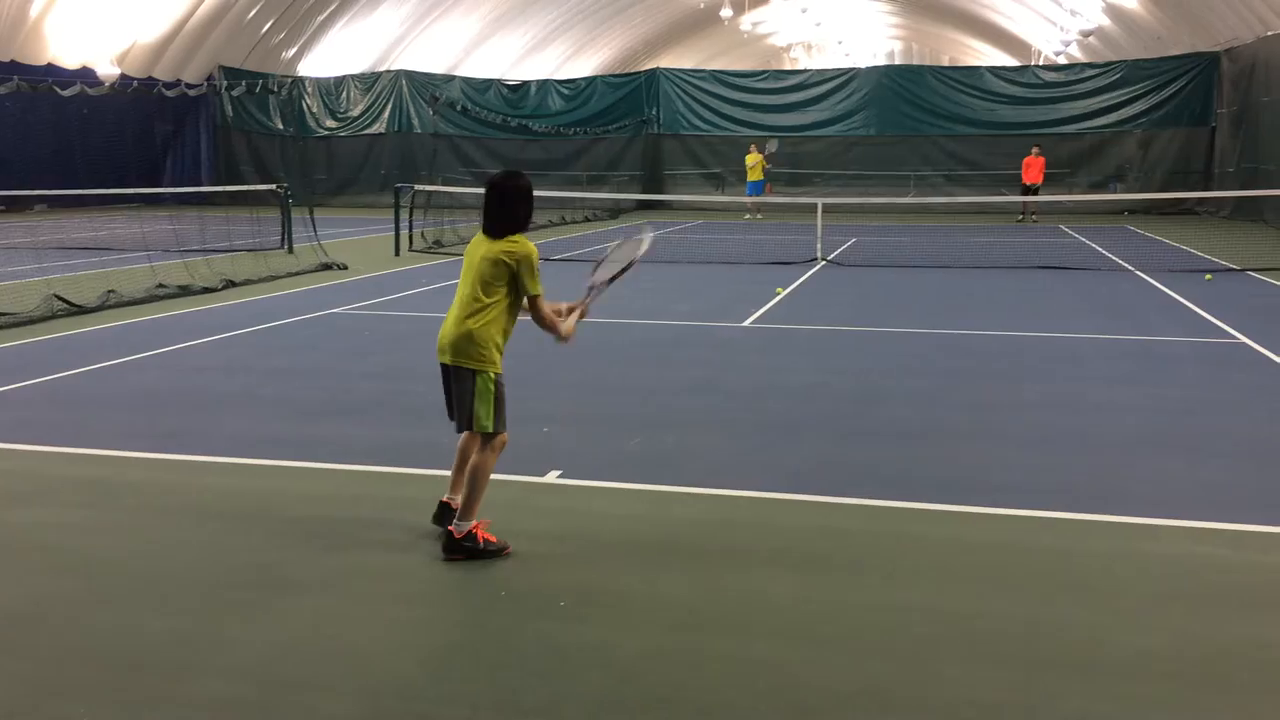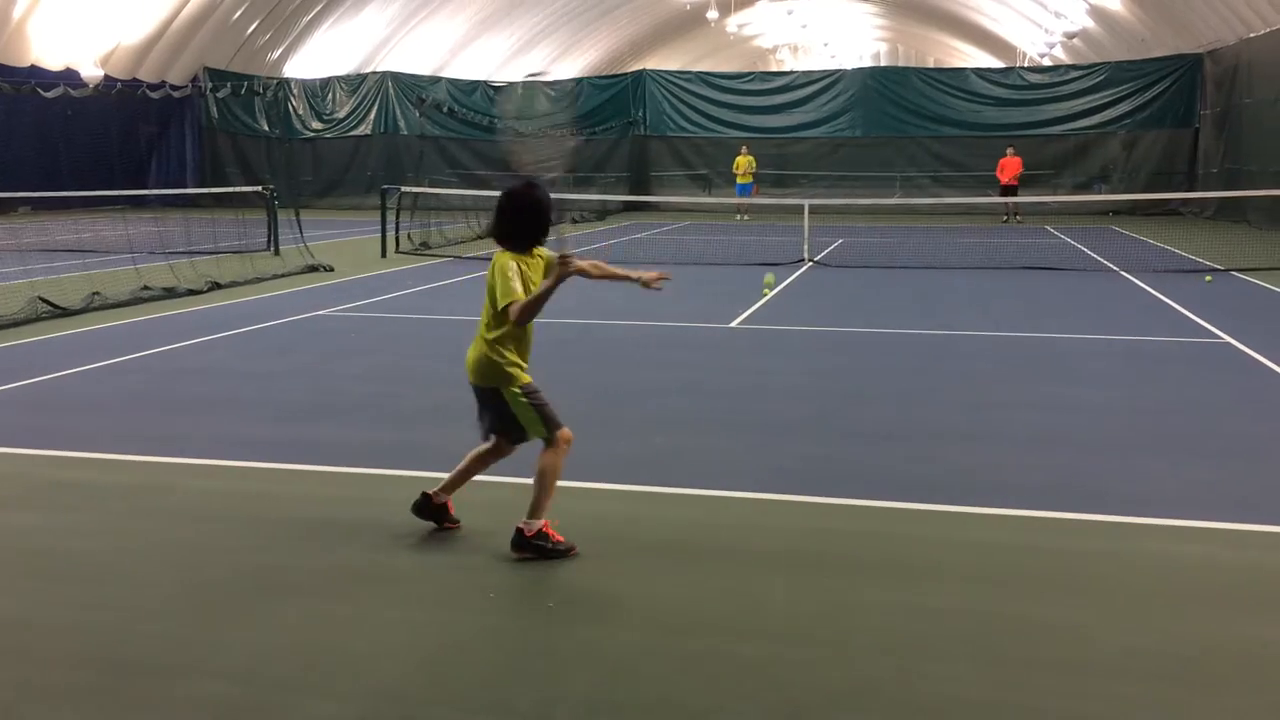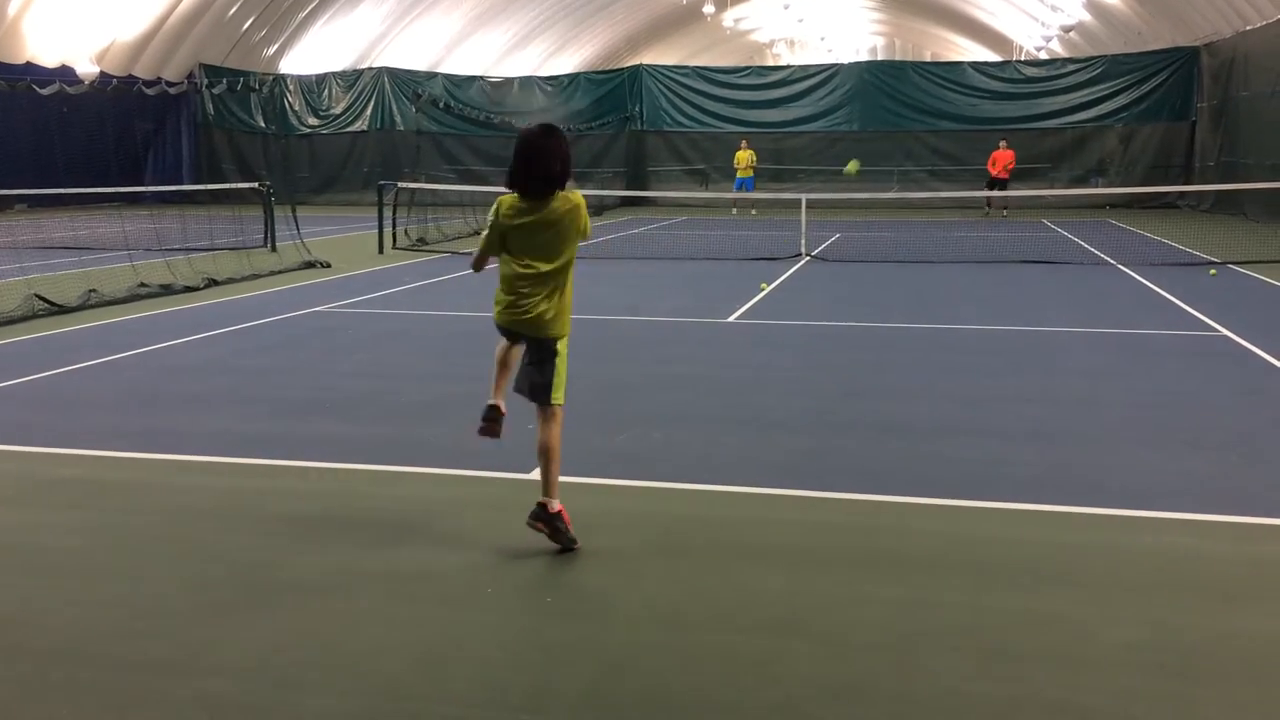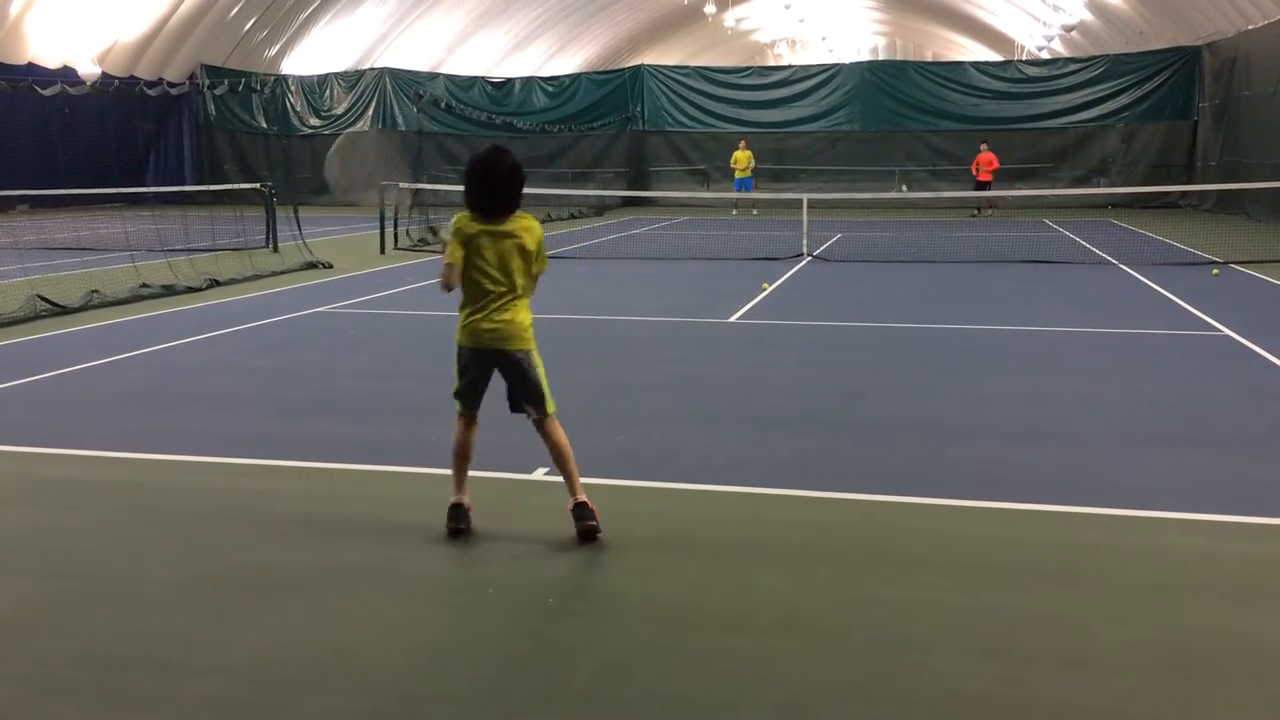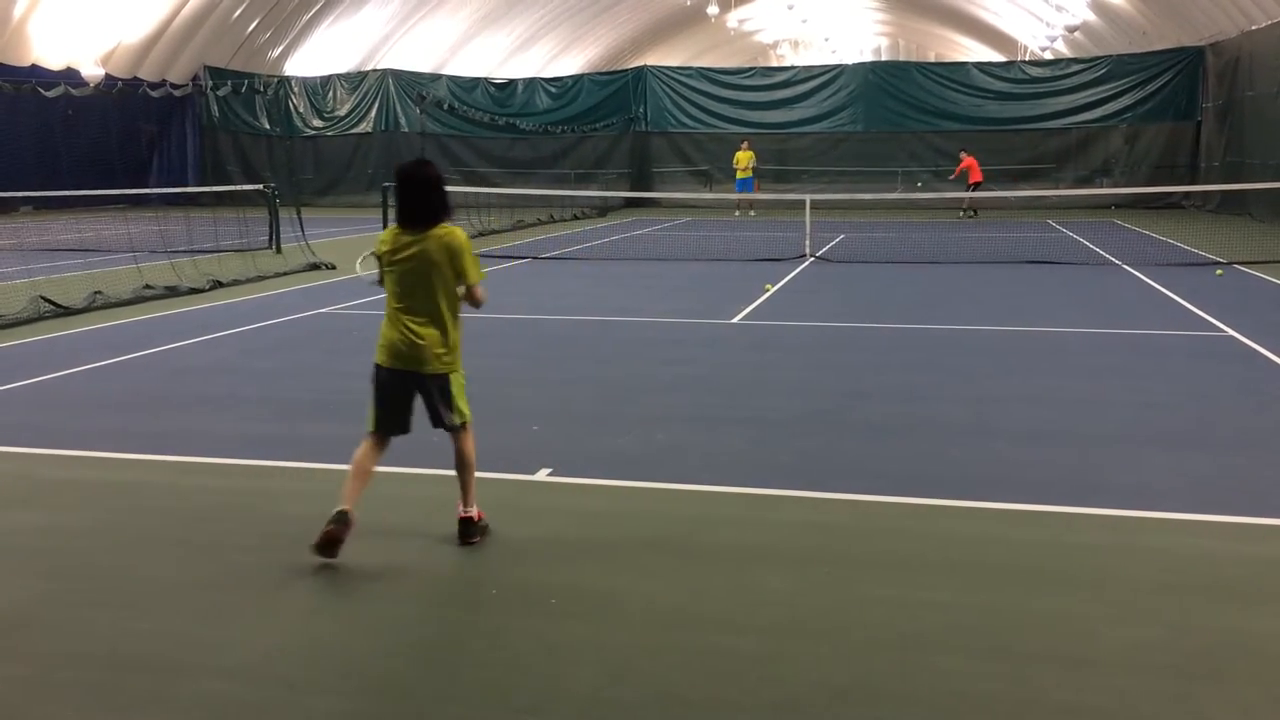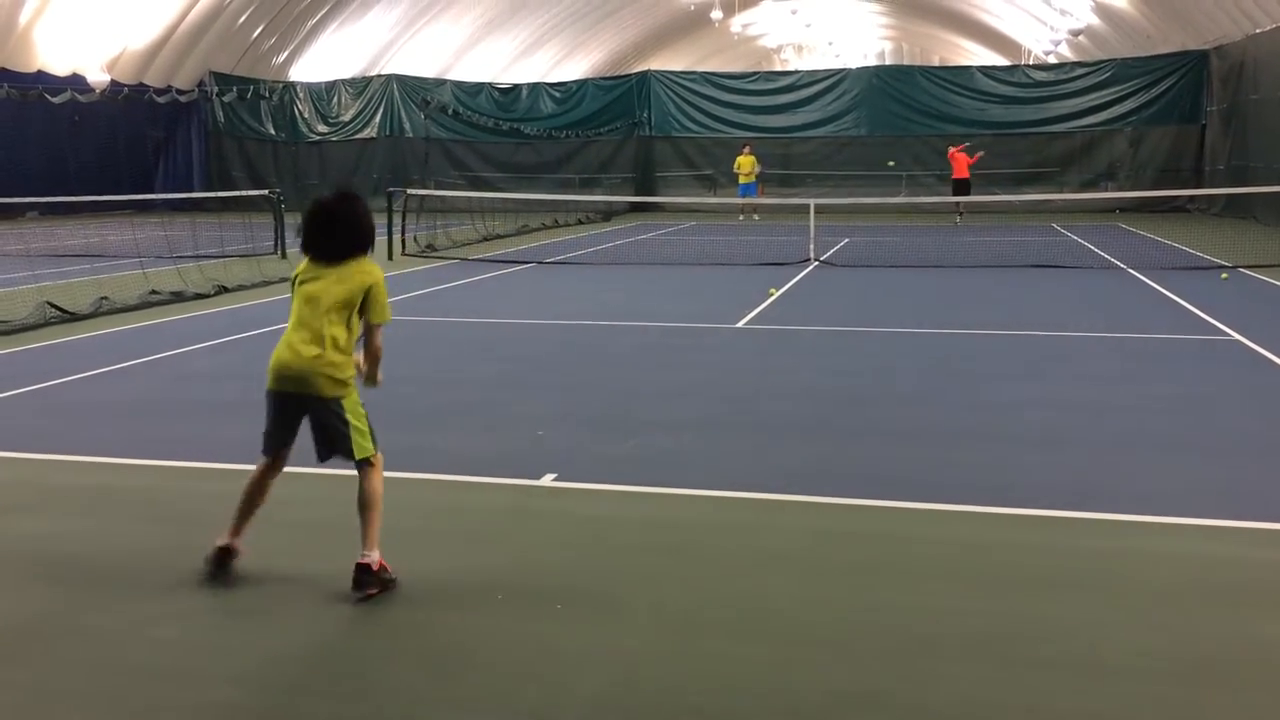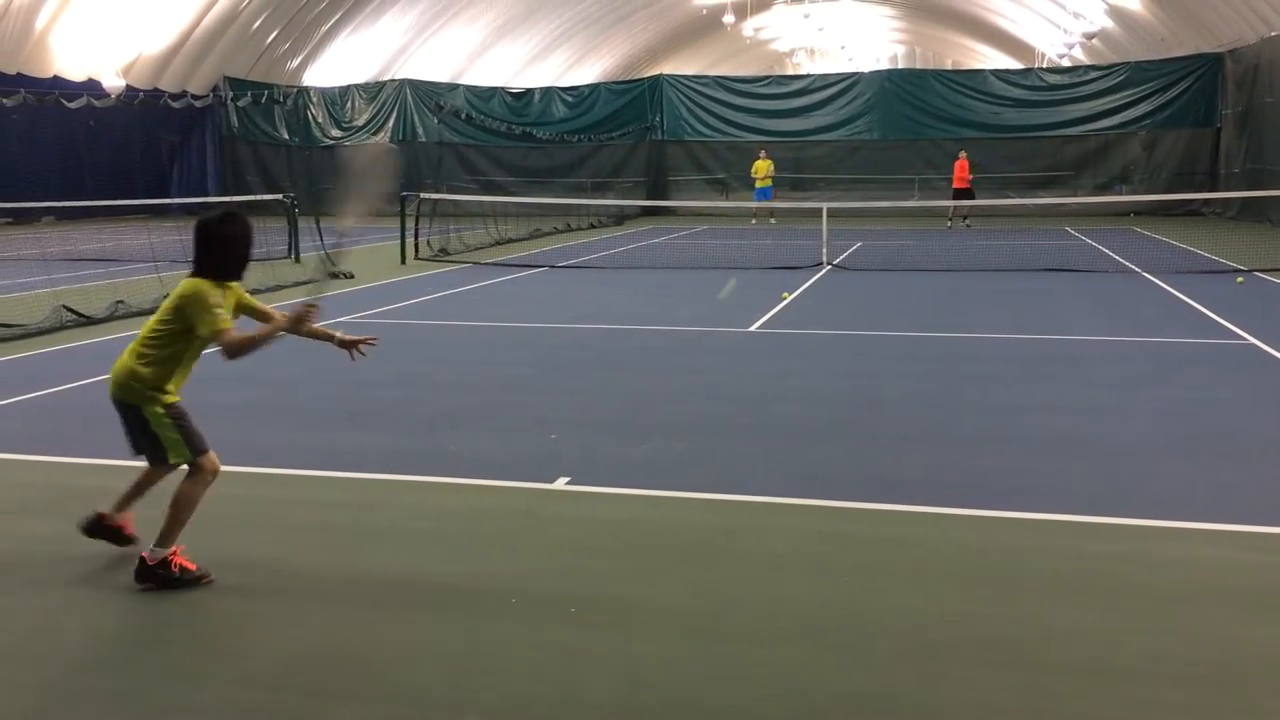
dt=0.5s
person 1, frame 1
left shoulder: (480, 242)
right shoulder: (522, 250)
right elbow: (536, 311)
left wrist: (552, 309)
right wrist: (562, 329)
left hip: (451, 343)
right hip: (476, 351)
left knee: (474, 429)
right knee: (492, 439)
left ankle: (451, 504)
right ankle: (462, 532)
person 1, frame 2
left shoulder: (537, 256)
right shoulder: (507, 263)
left elbow: (590, 268)
right elbow: (519, 318)
left wrist: (635, 277)
right wrist: (554, 282)
left hip: (495, 368)
right hip: (499, 370)
left knee: (501, 444)
right knee: (558, 438)
left ankle: (435, 498)
right ankle: (532, 529)
person 1, frame 3
left shoulder: (506, 207)
right shoulder: (573, 205)
left elbow: (478, 264)
left hip: (509, 315)
right hip: (549, 323)
left knee: (513, 341)
right knee: (550, 412)
left ankle: (494, 405)
right ankle: (549, 507)
person 1, frame 4
left shoulder: (462, 226)
right shoulder: (531, 229)
left elbow: (448, 282)
left wrist: (453, 269)
left hip: (473, 337)
right hip: (515, 337)
left knee: (466, 419)
right knee: (547, 422)
left ankle: (459, 505)
right ankle: (580, 504)
person 1, frame 5
left shoulder: (388, 241)
right shoulder: (453, 239)
right elbow: (476, 299)
right wrist: (461, 288)
left hip: (391, 354)
right hip: (437, 356)
left knee: (377, 438)
right knee: (461, 430)
left ankle: (342, 514)
right ankle: (469, 515)
person 1, frame 6
left shoulder: (304, 271)
right shoulder: (370, 276)
right elbow: (373, 345)
right wrist: (373, 373)
left hip: (284, 374)
right hip: (327, 382)
left knee: (272, 461)
right knee: (371, 465)
left ankle: (226, 545)
right ankle: (370, 565)
person 1, frame 7
left shoulder: (225, 289)
right shoulder: (200, 292)
left elbow: (273, 317)
right elbow: (231, 348)
left wrist: (336, 337)
right wrist: (284, 325)
left hip: (139, 383)
right hip: (144, 387)
left knee: (168, 459)
right knee: (205, 466)
left ankle: (111, 518)
right ankle: (159, 559)
